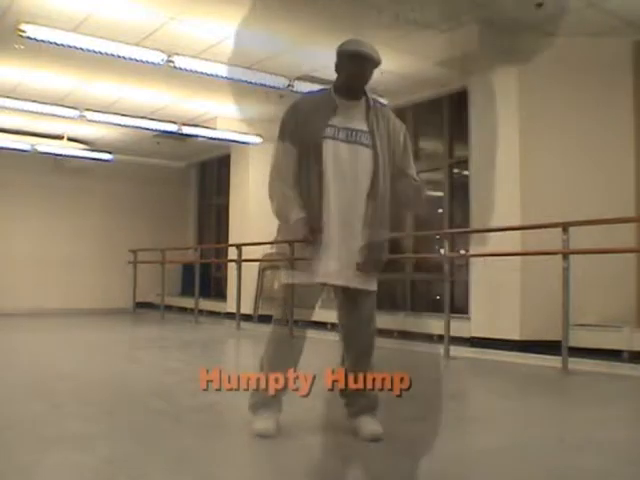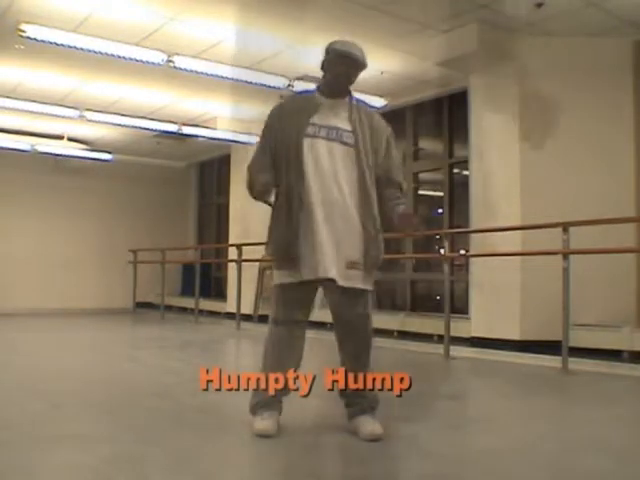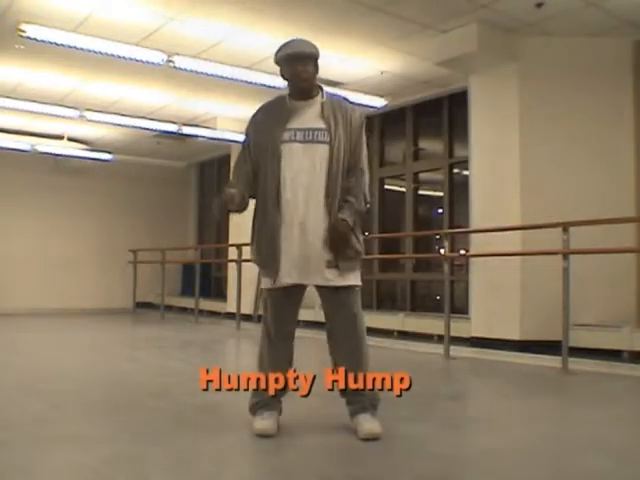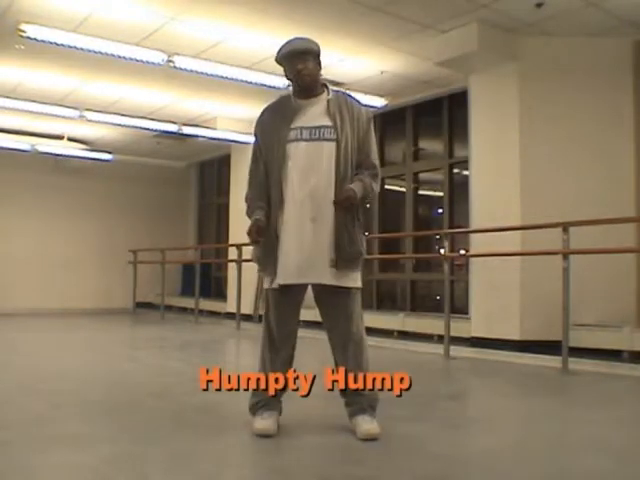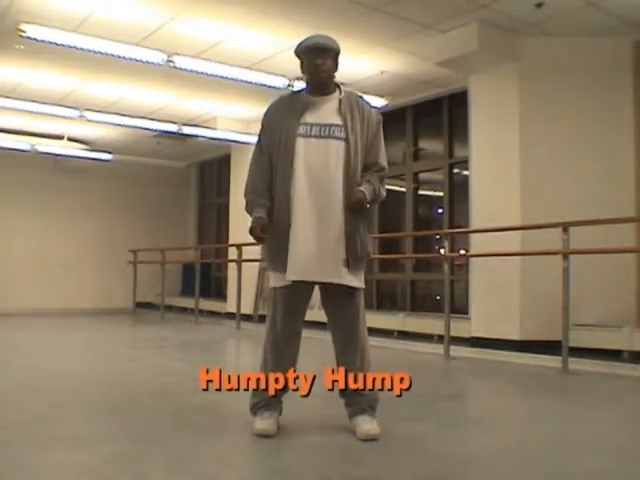
dt=0.3s
person 1, frame 1
left shoulder: (387, 123)
right shoulder: (304, 111)
left elbow: (404, 178)
right elbow: (282, 171)
left wrist: (418, 197)
right wrist: (295, 219)
left hip: (360, 242)
right hip: (310, 238)
left knee: (360, 332)
right knee: (289, 324)
left ankle: (361, 408)
right ankle: (266, 404)
person 1, frame 2
left shoulder: (371, 123)
right shoulder: (288, 112)
left elbow: (388, 180)
right elbow: (264, 163)
left wrist: (400, 211)
right wrist: (261, 185)
left hip: (352, 242)
right hip: (298, 237)
left knee: (356, 330)
right knee: (286, 325)
left ankle: (360, 406)
right ankle: (266, 403)
person 1, frame 3
left shoulder: (347, 115)
right shoulder: (264, 118)
left elbow: (357, 175)
right elbow: (247, 170)
left wrist: (347, 217)
right wrist: (236, 194)
left hip: (333, 241)
right hip: (280, 242)
left knee: (348, 326)
right knee: (277, 328)
left ankle: (361, 405)
right ankle: (267, 404)
person 1, frame 4
left shoulder: (353, 112)
right shoulder: (271, 117)
left elbow: (370, 168)
right elbow: (259, 177)
left wrist: (358, 189)
right wrist: (257, 214)
left hip: (337, 239)
right hip: (284, 240)
left knee: (347, 328)
right knee: (278, 328)
left ankle: (360, 405)
right ankle: (266, 403)
person 1, frame 5
left shoulder: (363, 114)
right shoulder: (279, 112)
left elbow: (377, 169)
right elbow: (261, 171)
left wrist: (366, 191)
right wrist: (259, 212)
left hip: (343, 239)
right hip: (290, 239)
left knee: (350, 327)
right knee: (282, 327)
left ankle: (361, 405)
right ankle: (267, 403)
